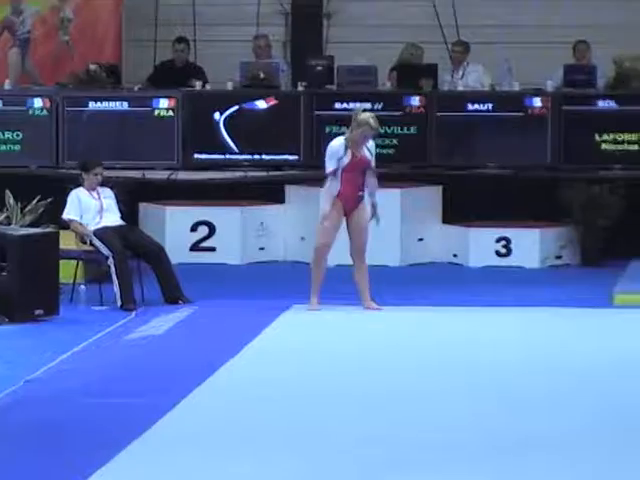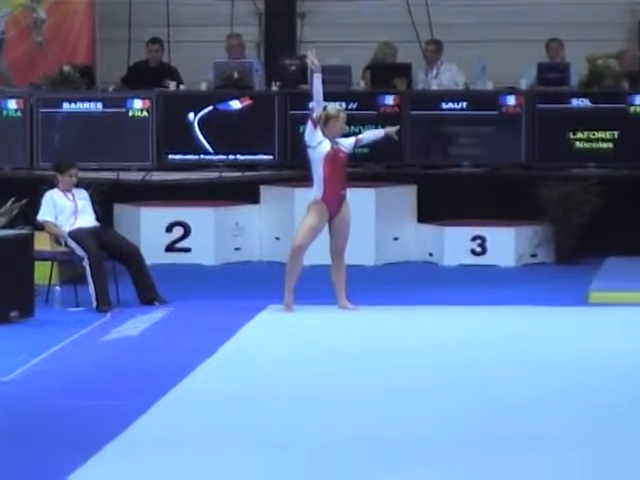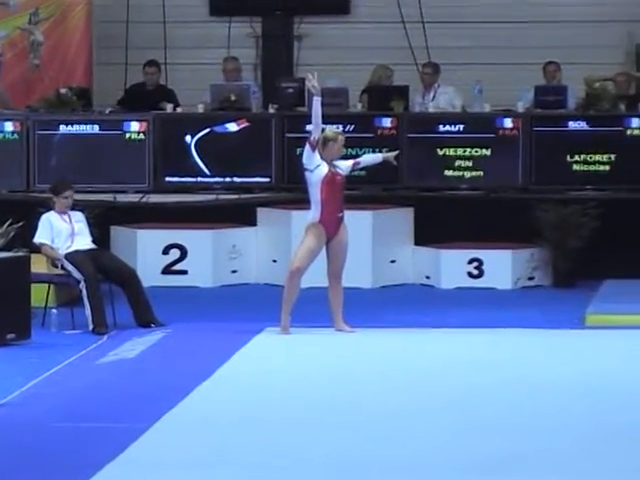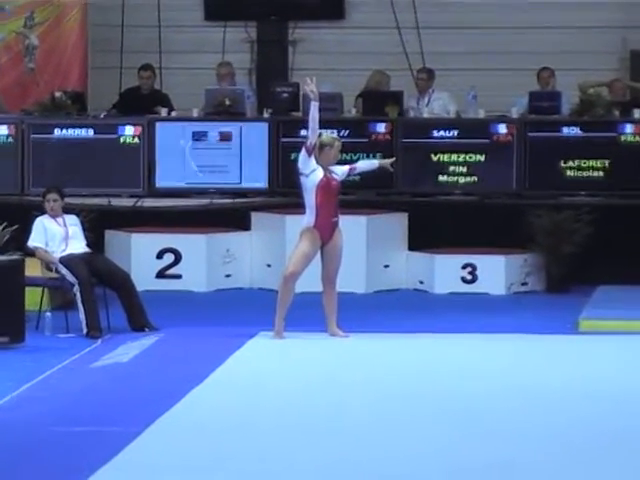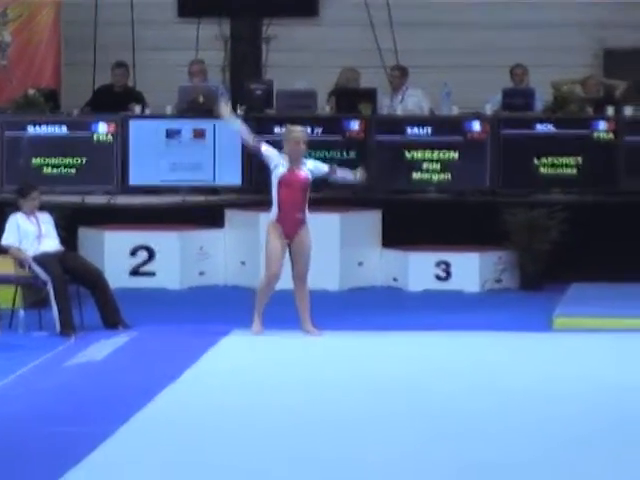
dt=1s
person 1, frame 1
left shoulder: (369, 146)
right shoulder: (337, 145)
right elbow: (331, 178)
left wrist: (373, 203)
right wrist: (325, 207)
left hip: (358, 203)
right hip: (337, 201)
left knee: (359, 254)
right knee: (321, 248)
left ankle: (367, 299)
right ankle: (314, 297)
person 1, frame 2
left shoulder: (342, 144)
right shoulder: (314, 138)
left elbow: (364, 137)
right elbow: (317, 105)
left wrist: (385, 131)
right wrist: (316, 73)
left hip: (341, 204)
right hip: (320, 204)
left knee: (338, 253)
right knee: (298, 246)
left ankle: (342, 299)
right ankle: (288, 297)
person 1, frame 3
left shoulder: (340, 166)
right shoulder: (312, 161)
left elbow: (362, 160)
right elbow: (316, 128)
left wrist: (384, 156)
right wrist: (316, 96)
left hip: (338, 226)
right hip: (318, 226)
left knee: (336, 276)
right knee: (296, 269)
left ankle: (339, 322)
right ankle: (285, 320)
person 1, frame 4
left shoulder: (335, 172)
right shoulder: (307, 165)
left elbow: (358, 166)
right elbow: (312, 133)
left wrist: (381, 163)
right wrist: (314, 101)
left hip: (333, 231)
right hip: (313, 231)
left knee: (330, 280)
right knee: (290, 273)
left ankle: (332, 327)
right ankle: (279, 324)
person 1, frame 5
left shoulder: (310, 166)
right shoulder: (276, 159)
left elbow: (333, 172)
right elbow: (252, 141)
left wrist: (354, 176)
right wrist: (231, 118)
left hip: (300, 228)
right hip: (278, 225)
left knee: (301, 277)
right knee: (272, 275)
left ankle: (306, 323)
right ankle: (257, 318)
person 2, frame 1
left shoulder: (108, 192)
right shoulder: (76, 194)
right elbow: (73, 224)
right wrist: (89, 235)
left hip: (121, 227)
right hip: (99, 231)
left knee: (156, 249)
right knee: (119, 252)
left ankle: (174, 295)
right ankle: (126, 300)
person 2, frame 2
left shoulder: (82, 193)
right shoulder: (51, 196)
right elbow: (48, 225)
left wrist: (97, 227)
right wrist: (65, 236)
left hip: (96, 229)
right hip: (74, 232)
left knee: (131, 250)
right knee: (94, 254)
left ankle: (149, 295)
right ankle: (101, 301)
person 2, frame 3
left shoulder: (79, 215)
right shoulder: (47, 218)
right elbow: (45, 248)
left wrist: (95, 250)
right wrist: (62, 259)
left hip: (92, 251)
right hip: (71, 254)
left knee: (128, 273)
right knee: (90, 276)
left ankle: (145, 318)
right ankle: (98, 324)
person 2, frame 4
left shoulder: (73, 219)
right shoulder: (41, 222)
right elbow: (39, 252)
left wrist: (89, 253)
right wrist: (56, 262)
left hip: (87, 254)
right hip: (65, 258)
left knee: (122, 277)
right knee: (84, 280)
left ankle: (139, 322)
right ankle: (92, 327)
person 2, frame 5
left shoulder: (46, 217)
right shoulder: (15, 220)
left wrist: (61, 250)
right wrist: (29, 260)
left hip: (59, 253)
right hip: (39, 257)
left knee: (95, 274)
right knee: (57, 277)
left ankle: (113, 319)
right ankle: (65, 326)
